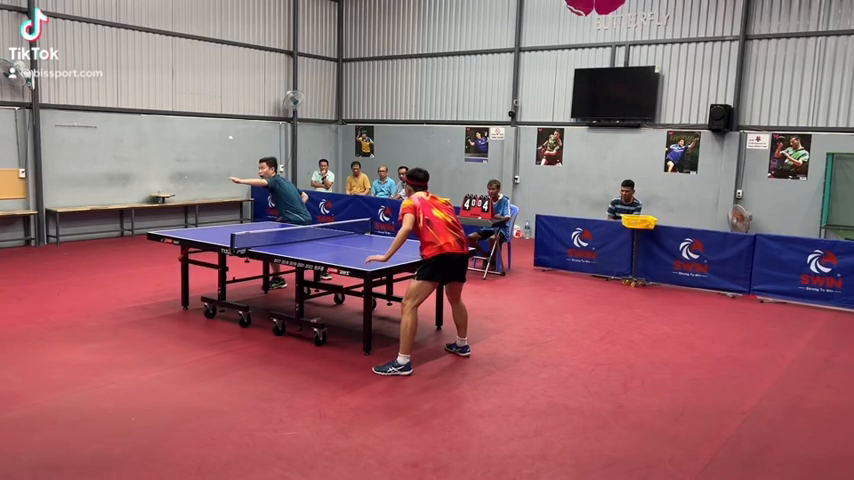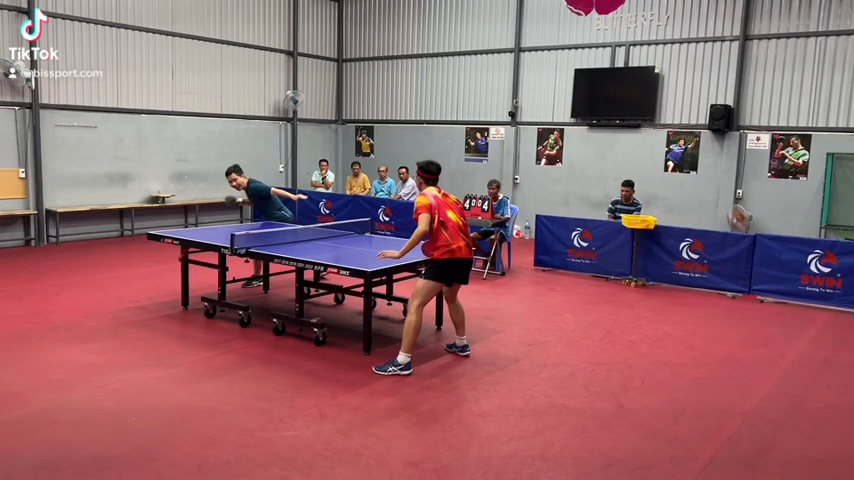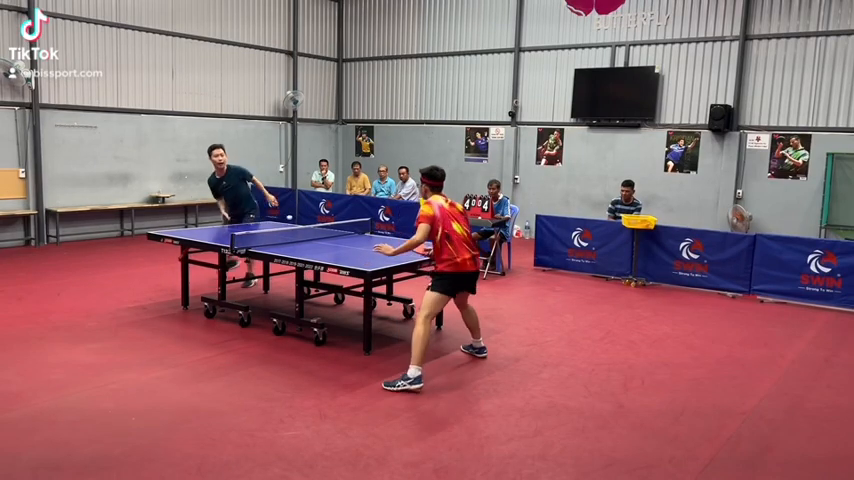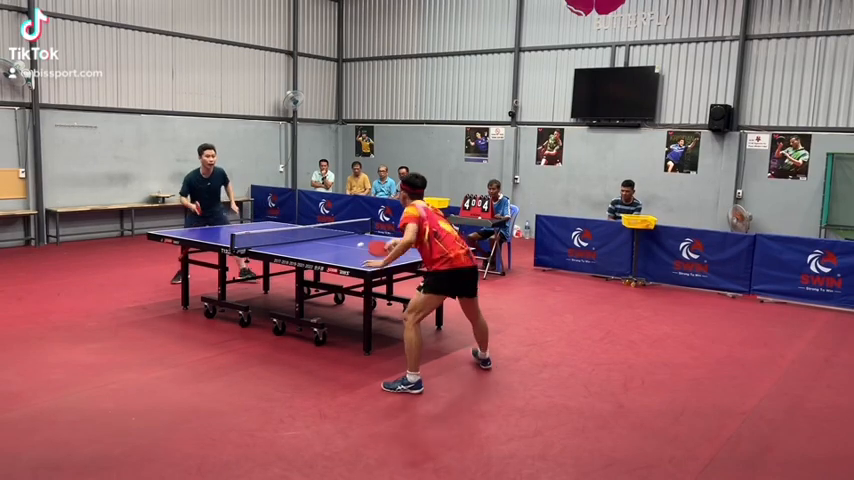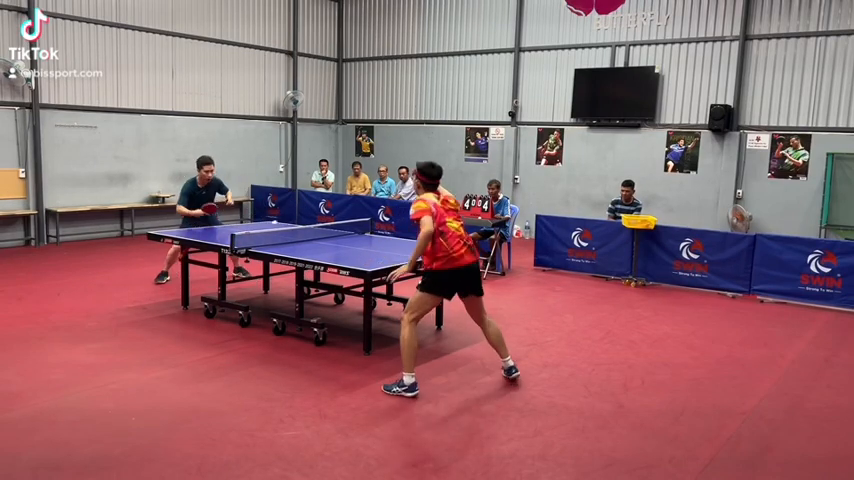
dt=0.3s
person 1, frame 1
left shoulder: (411, 202)
right shoulder: (443, 201)
left elbow: (406, 228)
left wrist: (386, 256)
left hip: (439, 256)
right hip: (461, 253)
left knee: (409, 305)
right knee: (455, 299)
left ankle: (403, 362)
right ankle: (462, 344)
person 1, frame 2
left shoulder: (424, 198)
right shoulder: (451, 198)
left elbow: (423, 229)
left wrist: (399, 253)
left hip: (446, 257)
right hip: (465, 255)
left knee: (415, 305)
right knee: (451, 298)
left ankle: (403, 361)
right ankle: (461, 344)
person 1, frame 3
left shoulder: (429, 207)
right shoulder: (455, 206)
left elbow: (419, 239)
left wrist: (393, 251)
right wrist: (435, 251)
left hip: (451, 271)
right hip: (471, 267)
left knee: (422, 317)
right knee: (463, 304)
left ankle: (413, 375)
right ankle: (478, 345)
person 1, frame 4
left shoulder: (412, 210)
right shoulder: (432, 211)
left elbow: (410, 239)
left wrist: (384, 262)
right wrist: (398, 243)
left hip: (445, 270)
right hip: (468, 265)
left knee: (411, 319)
right knee: (474, 315)
left ankle: (413, 379)
right ankle: (483, 357)
person 1, frame 5
left shoulder: (421, 202)
right shoulder: (447, 198)
left elbow: (427, 230)
left wrist: (409, 266)
right wrist: (435, 185)
left hip: (443, 269)
right hip: (469, 264)
left knee: (408, 319)
right knee: (482, 319)
left ankle: (408, 382)
right ankle: (509, 365)
person 2, frame 1
left shoulder: (275, 182)
right shoulder: (285, 182)
left elbow: (260, 182)
right elbow: (304, 196)
left wrist: (241, 181)
left hip: (296, 221)
right hip: (306, 220)
left ankle: (277, 279)
person 2, frame 2
left shoulder: (254, 186)
right shoulder: (249, 188)
left elbow: (274, 191)
left wrist: (294, 196)
right wrist: (242, 202)
left hip: (282, 218)
left ankle: (257, 277)
person 2, frame 3
left shoulder: (239, 171)
right shoulder: (212, 181)
left elbow: (254, 180)
right elbow: (220, 199)
left wrist: (268, 195)
right wrist: (223, 211)
left hip: (250, 211)
right hip: (234, 214)
left ankle: (250, 276)
right ankle: (231, 260)
person 2, frame 4
left shoulder: (220, 173)
right shoulder: (191, 177)
left elbow: (227, 184)
right elbow: (182, 198)
left wrist: (232, 202)
right wrist: (191, 206)
left hip: (216, 212)
right hip: (197, 214)
left ankle: (244, 270)
person 2, frame 5
left shoulder: (216, 182)
right shoulder: (188, 186)
left elbow: (226, 192)
right elbow: (178, 209)
left wrist: (229, 198)
right wrist: (194, 212)
left hip: (209, 217)
right hip: (191, 219)
right knee: (178, 246)
left ankle: (237, 268)
right ankle: (165, 272)
